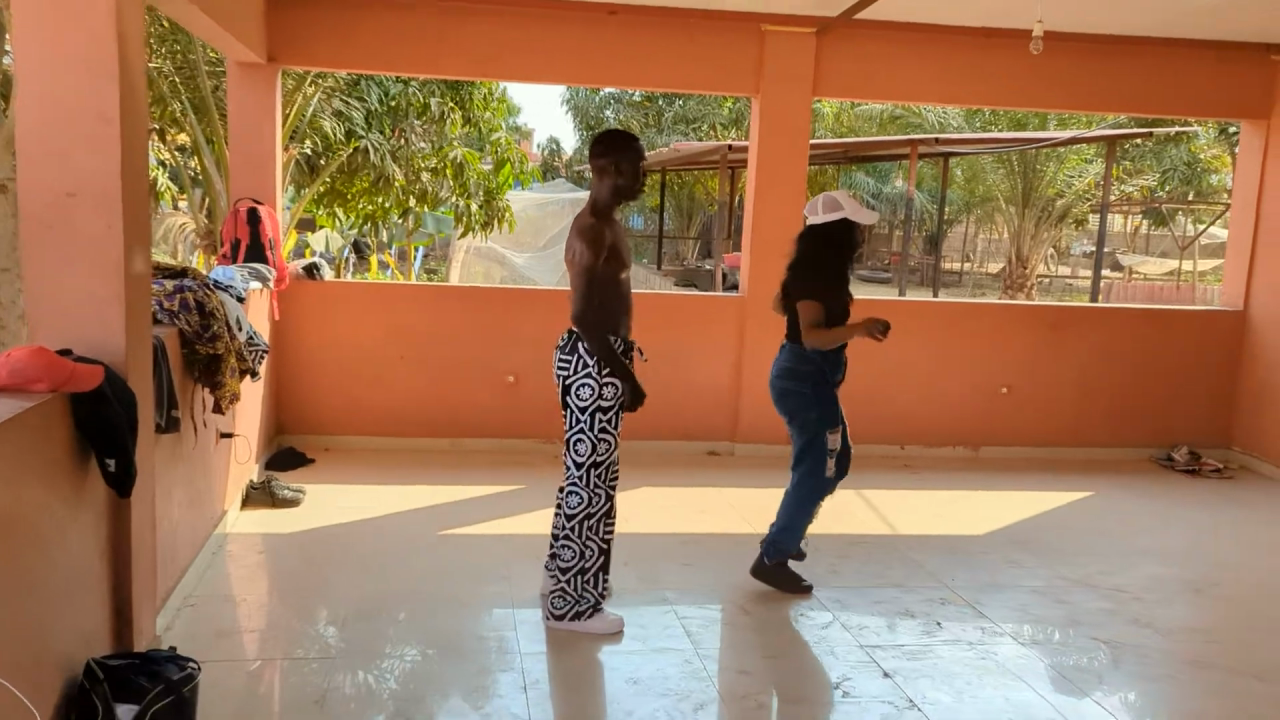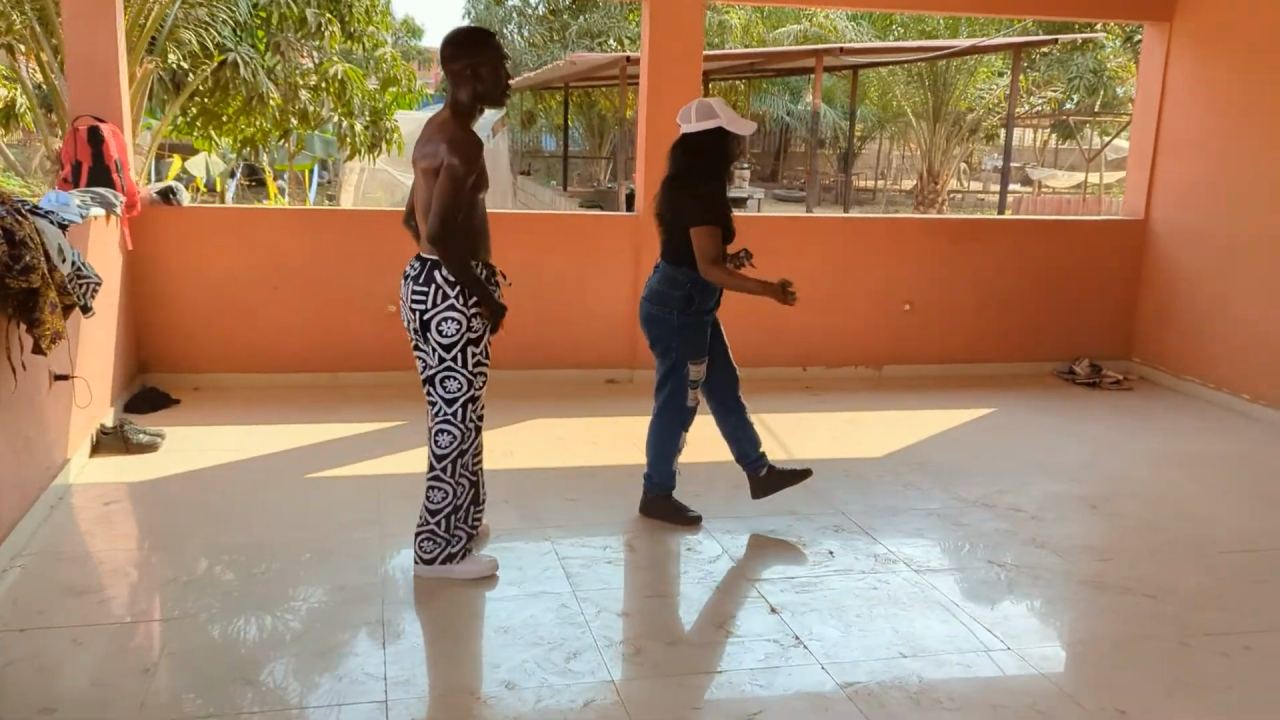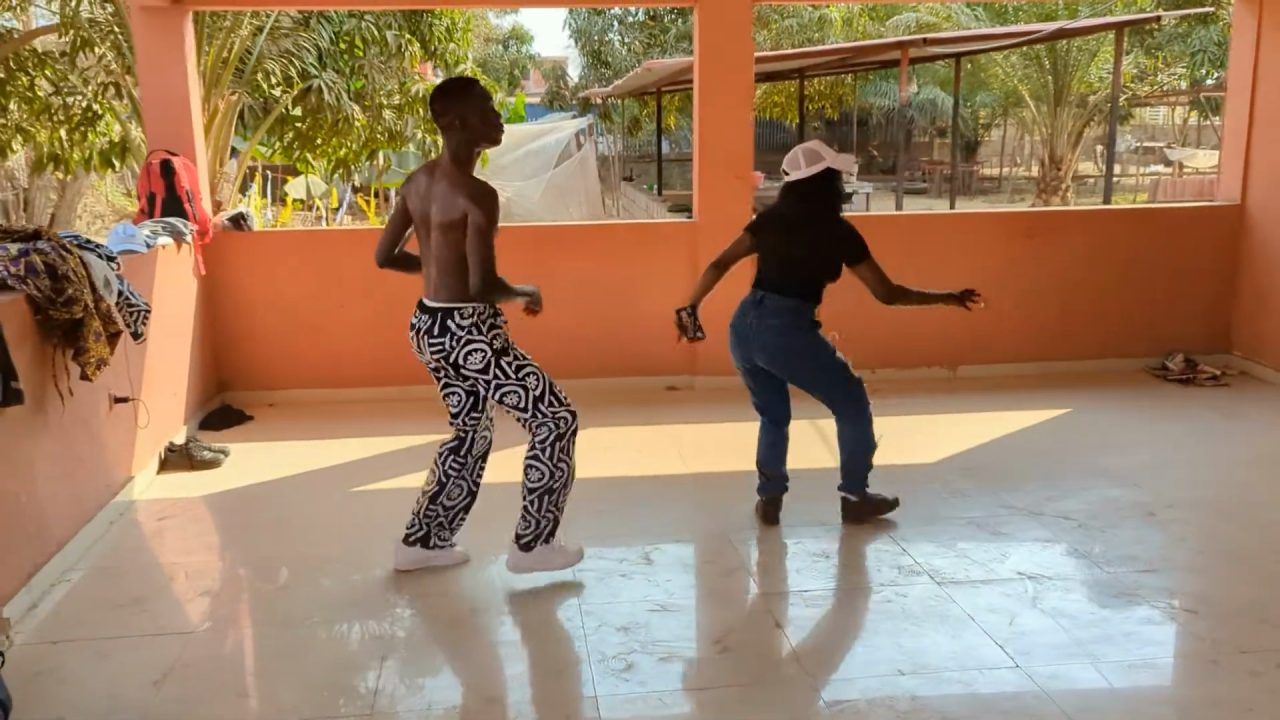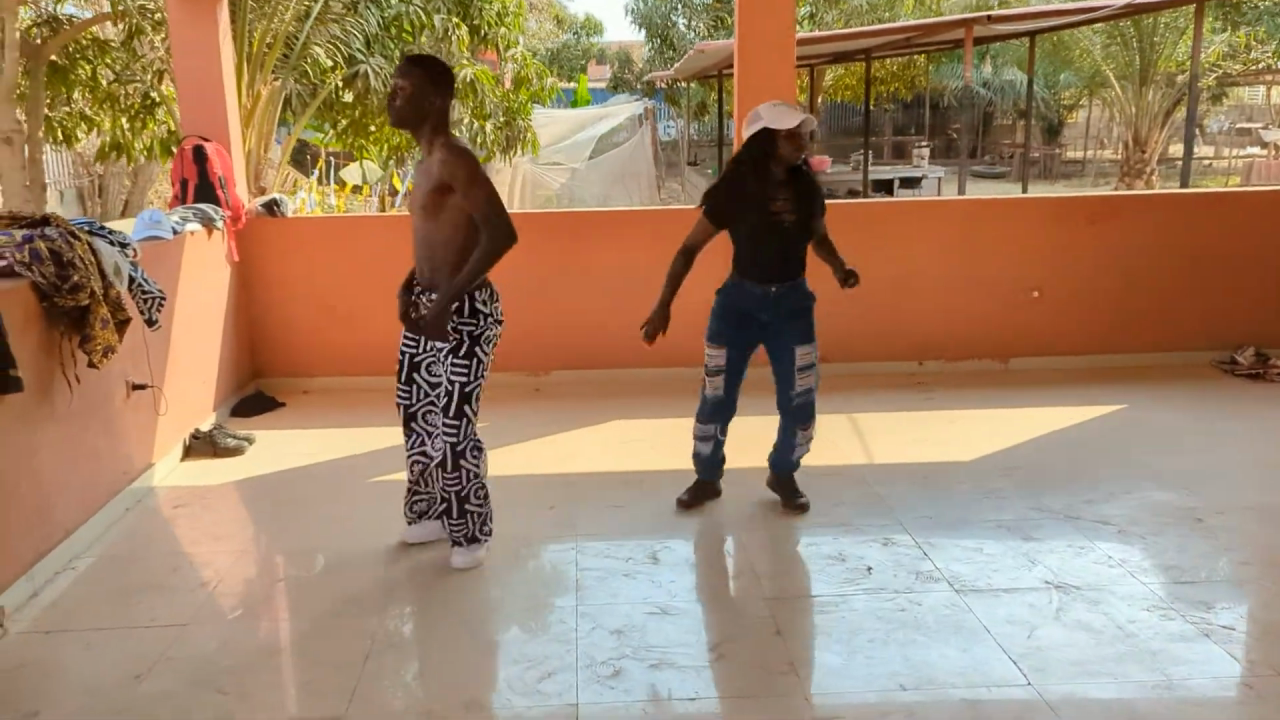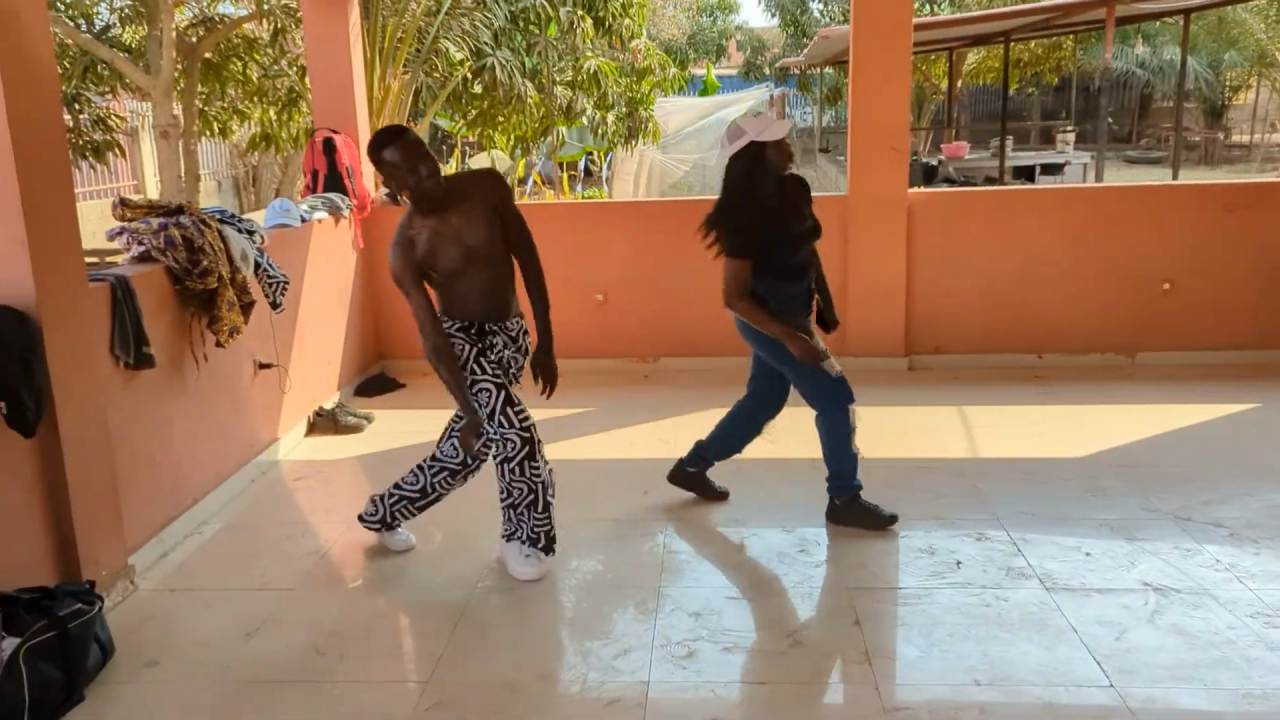
dt=1s
person 1, frame 1
left shoulder: (606, 224)
right shoulder: (593, 230)
right elbow: (582, 315)
left wrist: (619, 366)
right wrist: (624, 374)
left hip: (595, 358)
right hip: (594, 362)
left knee: (582, 473)
right knee: (591, 481)
left ankle: (562, 571)
right ankle: (572, 604)
person 1, frame 2
left shoulder: (436, 131)
right shoulder: (463, 142)
left elbow: (413, 218)
right elbow: (440, 232)
right wrist: (485, 296)
left hip: (427, 280)
right hip: (451, 290)
left knee: (453, 414)
right knee: (458, 419)
left ankle: (456, 523)
right ankle: (441, 550)
person 1, frame 3
left shoulder: (417, 180)
right shoulder: (477, 196)
left elbow: (384, 256)
right elbow: (481, 288)
right wrist: (525, 293)
left hip: (430, 326)
right hip: (469, 331)
left knee: (471, 434)
right knee: (555, 420)
left ankle: (422, 542)
right ankle: (532, 543)
person 1, frame 4
left shoulder: (452, 160)
right shoulder: (433, 162)
left elbow: (503, 234)
left wrist: (448, 296)
right wrist: (413, 284)
left hip: (465, 311)
right hip: (431, 307)
left knee: (450, 429)
right knee: (415, 413)
left ankle: (470, 534)
right ankle: (434, 513)
person 1, frame 5
left shoulder: (488, 187)
right shoulder: (407, 247)
left elbow: (529, 260)
right elbow: (430, 332)
left wrist: (545, 340)
right wrist: (465, 408)
left hip: (507, 332)
right hip: (461, 339)
left knee: (463, 448)
right knee: (517, 439)
left ankle: (384, 514)
right ankle: (524, 541)
person 2, frame 1
left shoulder: (812, 268)
right shoulder: (818, 273)
left elbow: (780, 304)
right elbow: (813, 335)
right wrist: (858, 329)
left hip: (799, 375)
right hip: (807, 380)
left knee: (835, 462)
right knee: (814, 473)
left ankle: (780, 539)
right ankle: (772, 559)
person 2, frame 2
left shoulder: (693, 185)
right shoulder: (700, 191)
right elbow: (710, 269)
left wrist: (733, 259)
right wrist: (767, 289)
left hip: (690, 303)
right hip: (677, 305)
left knee: (724, 387)
right knee: (678, 401)
left ankle: (759, 471)
right ankle: (656, 495)
person 2, frame 3
left shoulder: (771, 219)
right shoulder: (837, 232)
left elbow: (719, 264)
right elbow: (886, 292)
left wrist: (689, 308)
right wrist: (943, 298)
left hip: (746, 329)
right hip: (789, 332)
left knee: (773, 415)
right knee: (852, 403)
left ankle: (770, 496)
right ankle: (854, 497)
person 2, frame 4
left shoulder: (807, 192)
right shoulder: (732, 192)
left elbow: (819, 238)
right elbow: (689, 248)
left wrist: (839, 266)
right wrist: (663, 306)
left hip: (792, 307)
right hip: (740, 306)
left knee: (799, 404)
right knee: (716, 402)
left ankle: (783, 475)
right ankle: (707, 478)
person 2, frame 5
left shoulder: (795, 191)
right shoulder: (745, 217)
left elbow: (808, 248)
right elbow: (735, 297)
left wrist: (825, 301)
right wrist: (792, 339)
left hip: (791, 312)
right hip: (770, 321)
left knee: (762, 401)
right knee: (834, 396)
left ankle: (691, 467)
right ankle: (844, 499)
